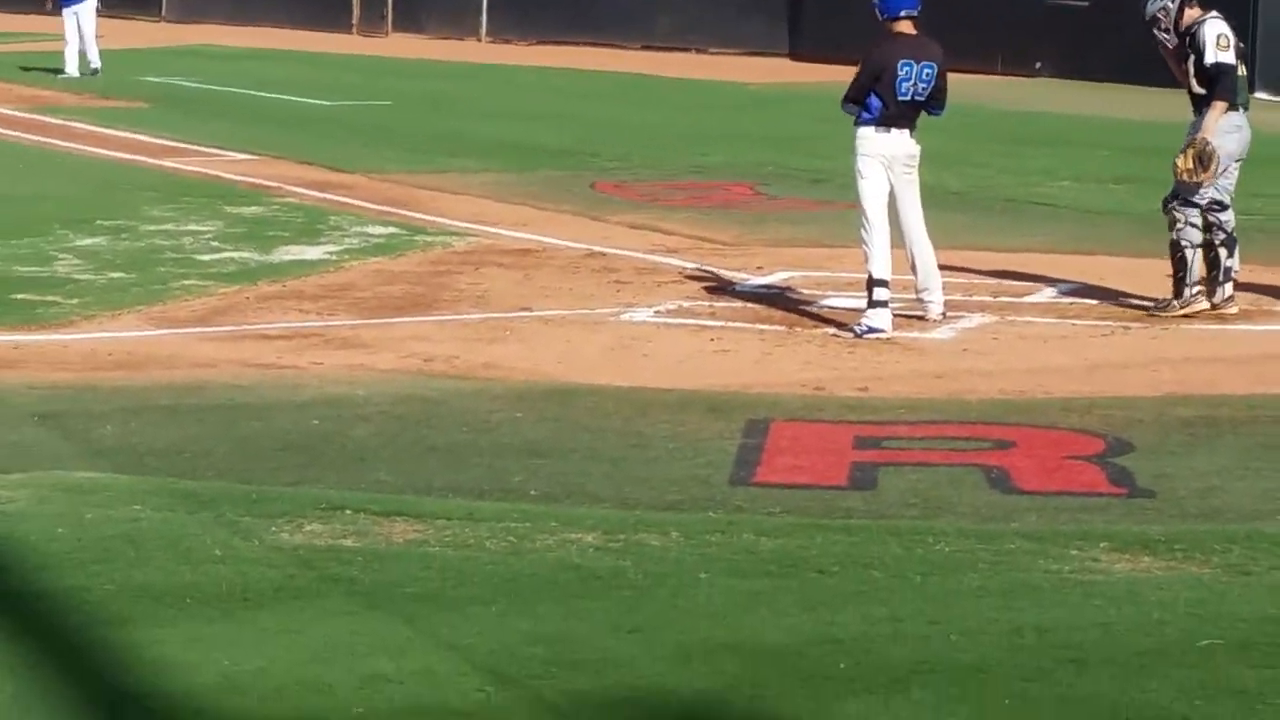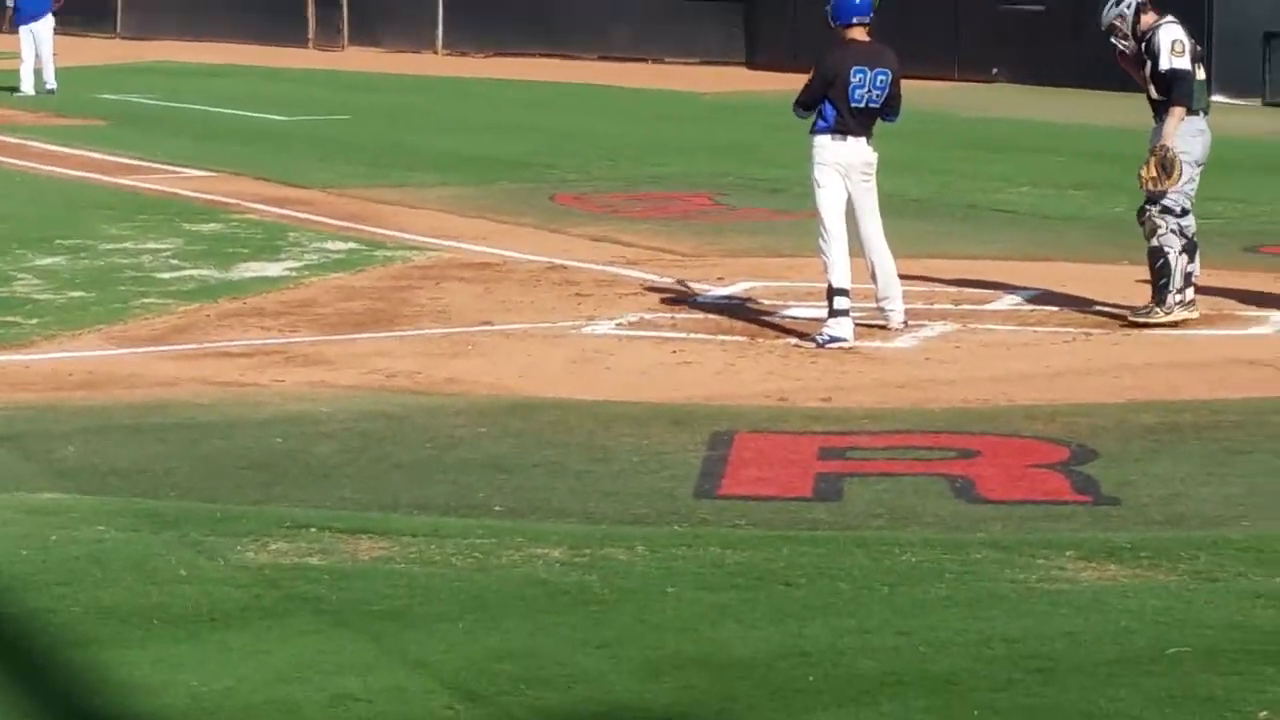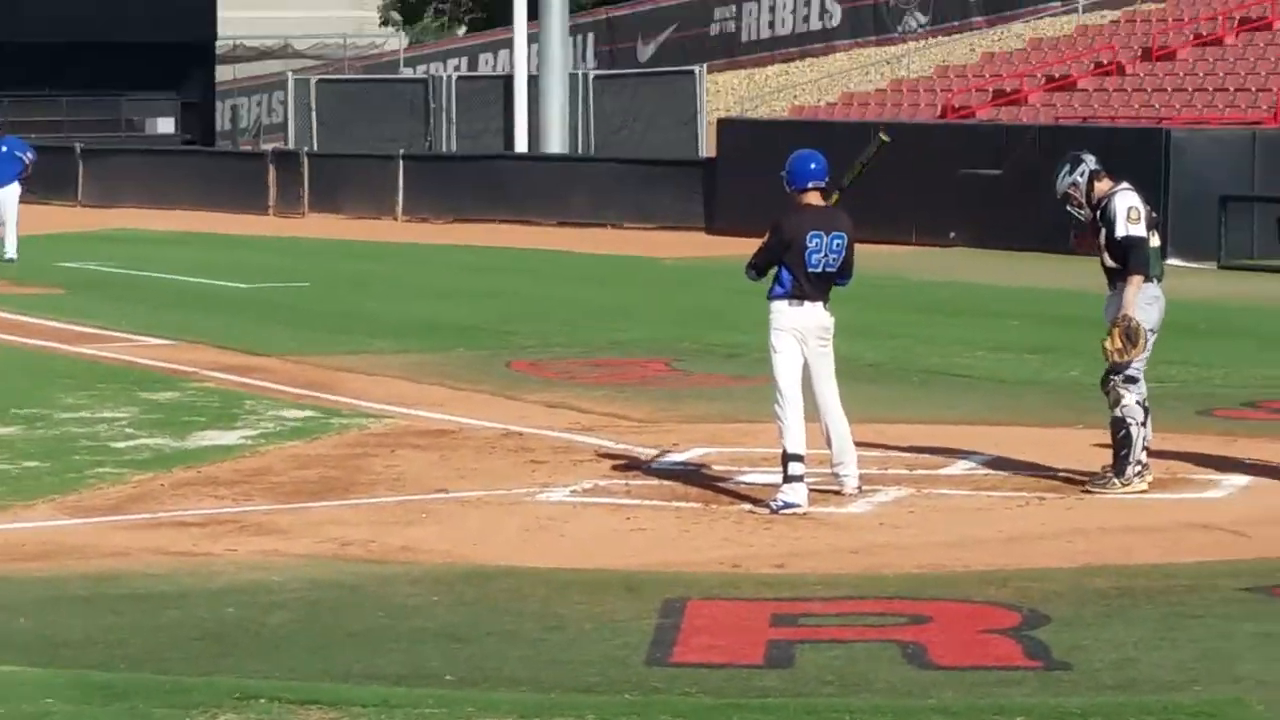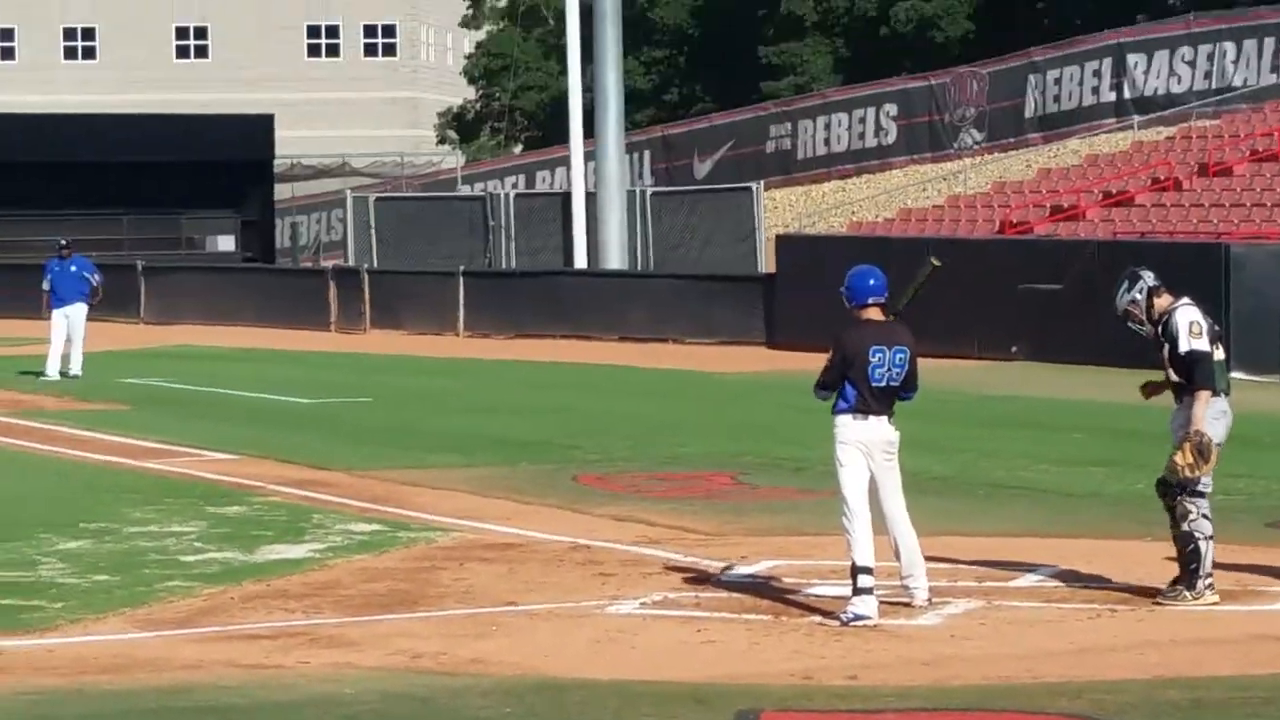
dt=0.2s
person 1, frame 1
left shoulder: (882, 51)
right shoulder: (934, 53)
left elbow: (850, 104)
right elbow: (936, 108)
left hip: (874, 141)
right hip: (907, 142)
left knee: (876, 225)
right knee: (913, 221)
left ankle: (879, 314)
right ankle: (933, 301)
person 1, frame 2
left shoulder: (834, 57)
right shoulder: (888, 59)
left elbow: (802, 108)
right elbow: (891, 113)
left hip: (831, 150)
right hip: (864, 149)
left knee: (833, 233)
right knee: (872, 229)
left ankle: (840, 324)
right ankle: (894, 310)
person 1, frame 3
left shoulder: (789, 222)
right shoulder: (842, 222)
left elbow: (754, 271)
right elbow: (844, 277)
left hip: (788, 314)
right hip: (821, 314)
left knee: (789, 397)
right knee: (828, 393)
left ankle: (795, 488)
right ankle: (848, 475)
person 1, frame 4
left shoulder: (850, 337)
right shoulder: (904, 337)
left elbow: (823, 390)
right elbow: (909, 392)
left hip: (853, 428)
right hip: (886, 428)
left knee: (856, 511)
right knee: (895, 506)
left ankle: (864, 600)
right ankle: (918, 587)
person 2, frame 1
left shoulder: (1212, 30)
right shoulder: (1195, 35)
left elbow: (1225, 85)
left wrist: (1205, 130)
right wrist: (1173, 58)
left hip: (1221, 128)
right hip: (1228, 130)
left knee: (1183, 202)
right knee: (1217, 209)
left ankle: (1188, 292)
right ankle: (1222, 293)
person 2, frame 2
left shoulder: (1167, 33)
right shoulder: (1156, 39)
left elbow: (1182, 88)
left wrist: (1166, 137)
right wrist: (1132, 66)
left hip: (1182, 131)
right hip: (1184, 132)
left knee: (1158, 211)
right knee: (1178, 214)
left ankle: (1168, 301)
right ankle: (1183, 298)
person 2, frame 3
left shoulder: (1123, 200)
right shoulder: (1111, 205)
left elbow: (1138, 255)
left wrist: (1128, 306)
right wrist: (1092, 244)
left hip: (1136, 298)
right hip: (1131, 298)
left knee: (1120, 380)
right knee: (1130, 379)
left ankle: (1129, 472)
right ankle: (1136, 462)
person 2, frame 4
left shoulder: (1184, 316)
right shoulder: (1174, 319)
left elbow: (1203, 369)
left wrist: (1197, 422)
right wrist: (1163, 385)
left hip: (1203, 413)
right hip: (1195, 413)
left knee: (1190, 495)
right knee: (1172, 489)
left ankle: (1199, 585)
right ankle: (1193, 573)
